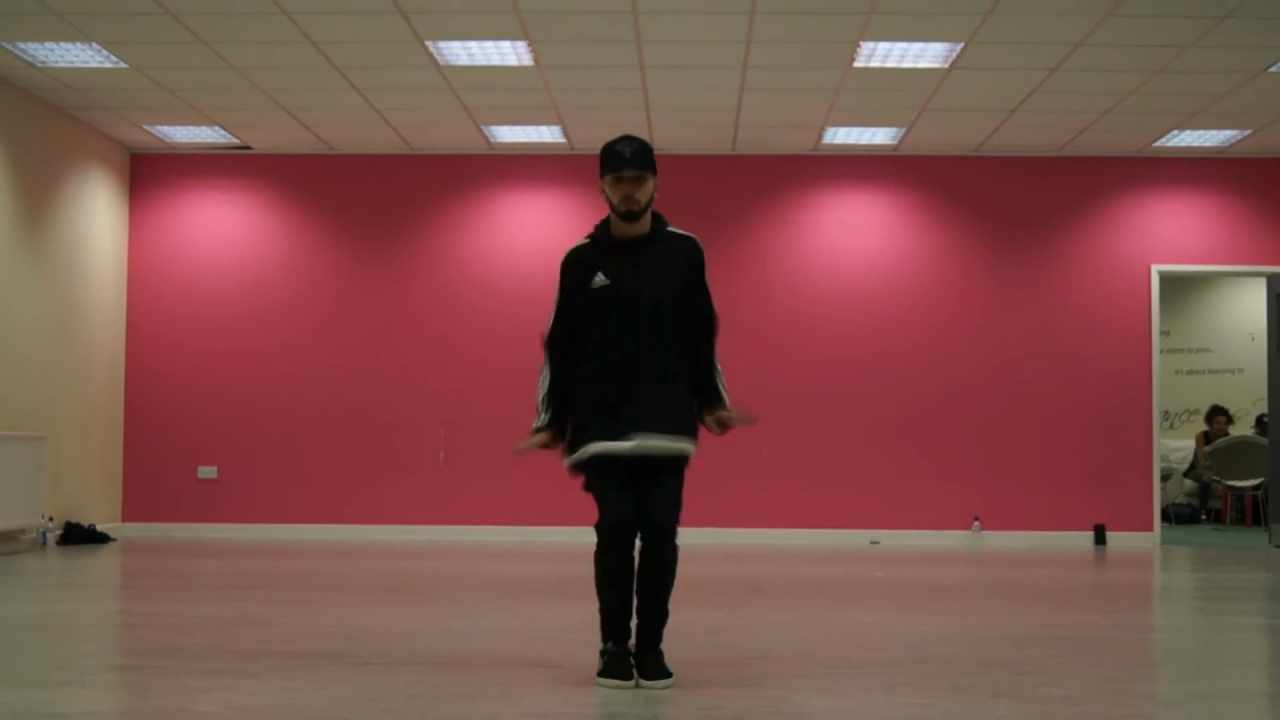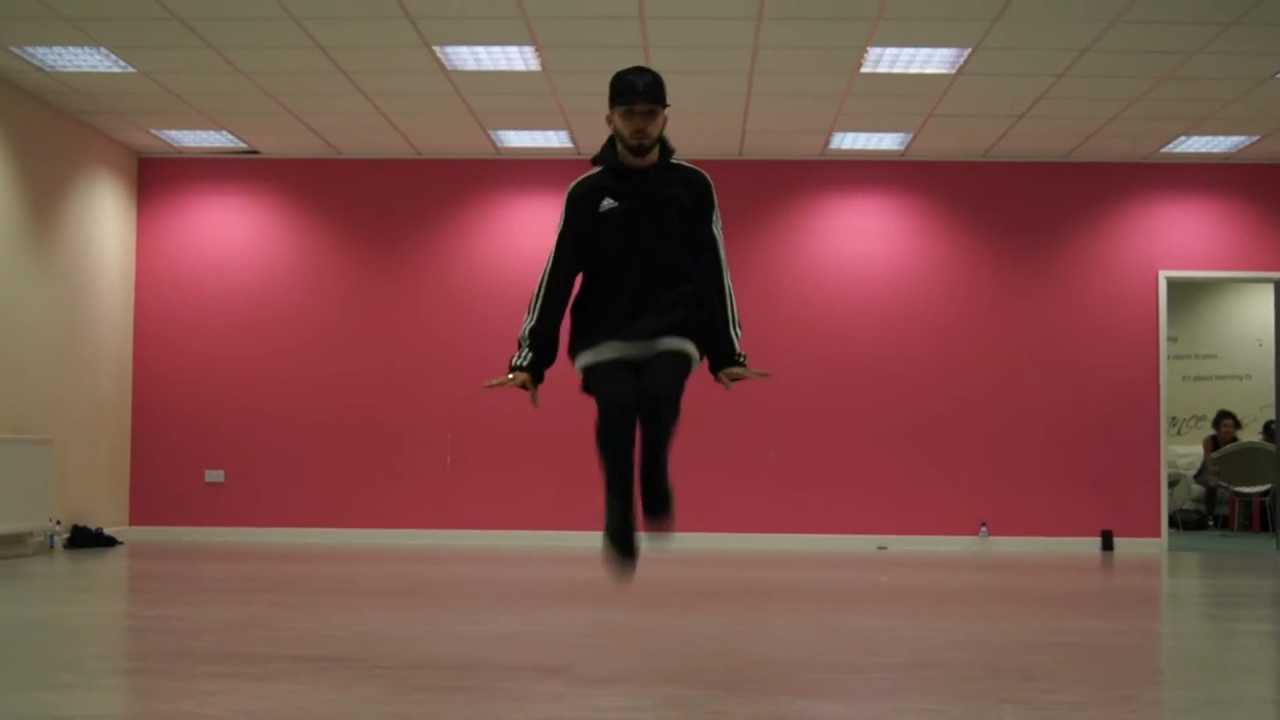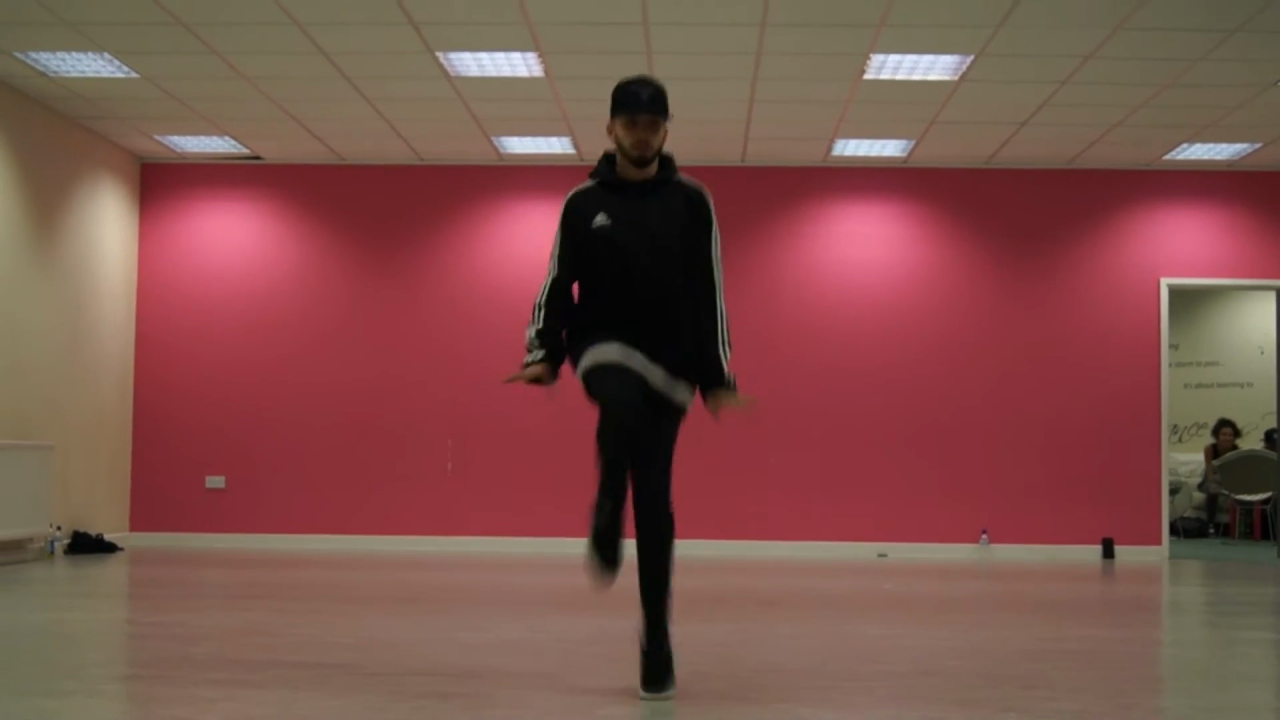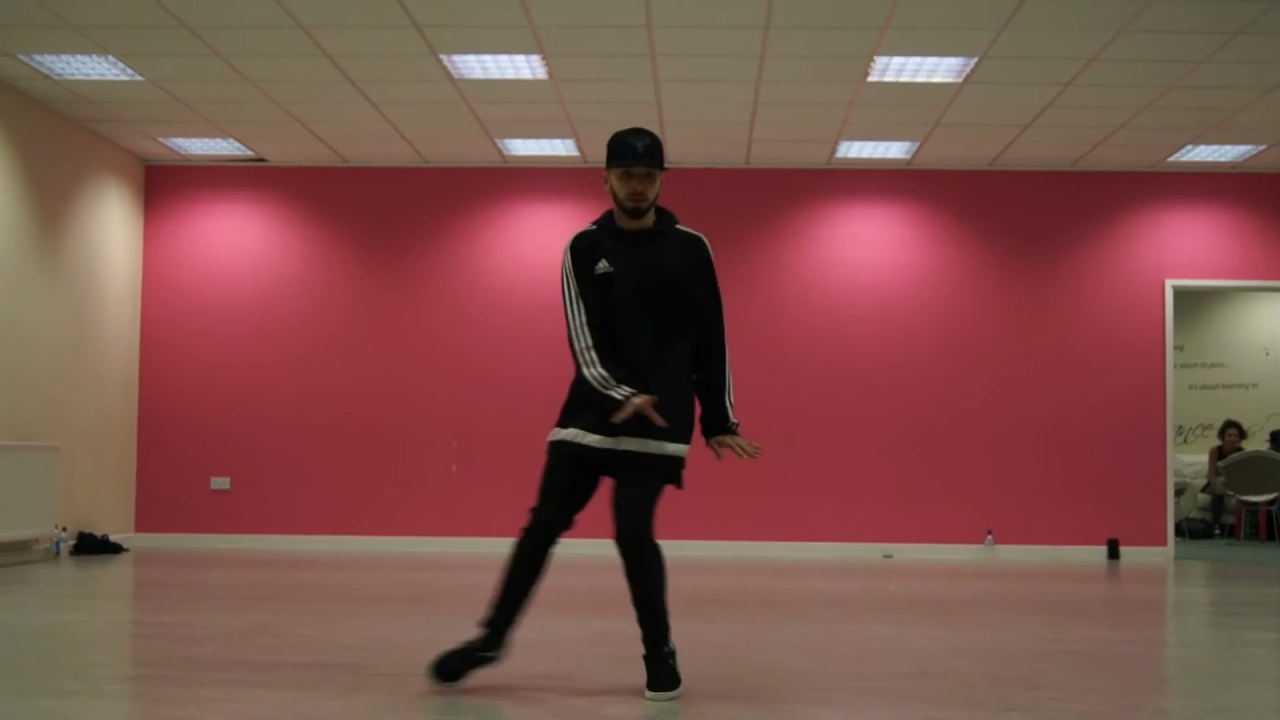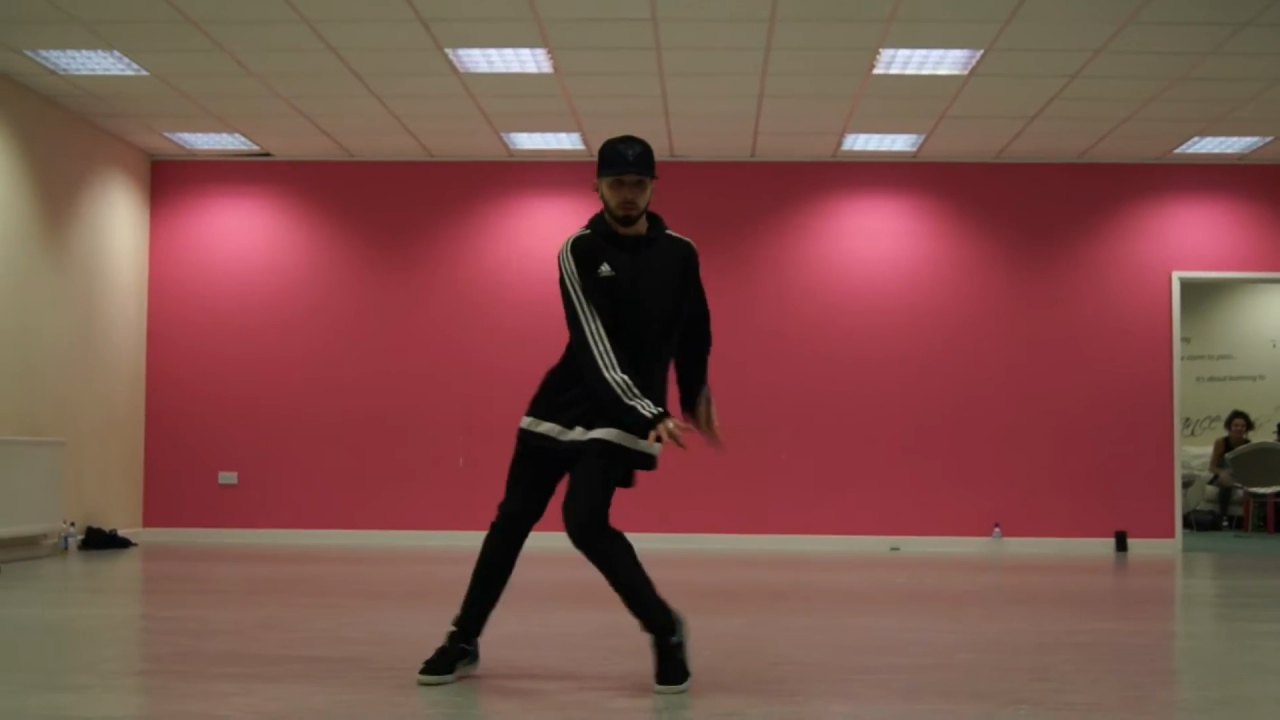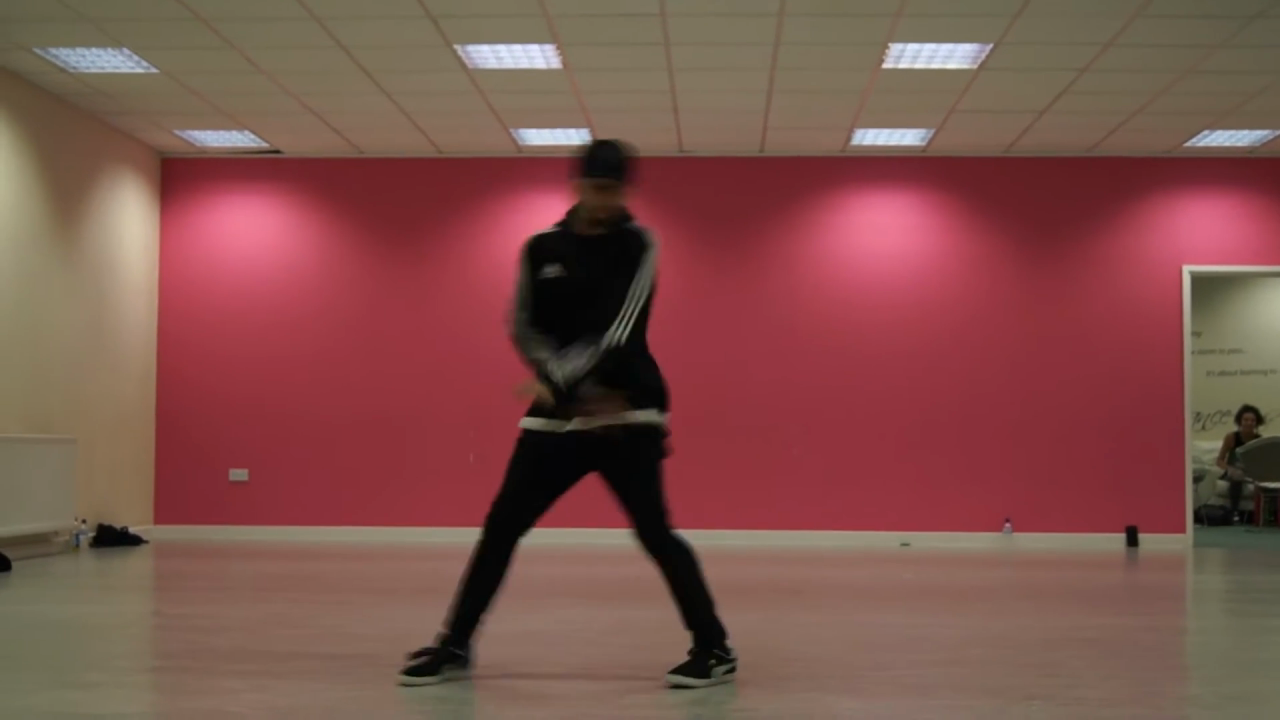
dt=0.2s
person 1, frame 1
left shoulder: (683, 252)
right shoulder: (580, 260)
left elbow: (702, 336)
right elbow: (560, 347)
left wrist: (714, 403)
right wrist: (550, 423)
left hip: (667, 422)
right hip: (600, 424)
left knee: (659, 531)
right knee: (617, 528)
left ankle: (650, 646)
right ankle: (614, 647)
person 1, frame 2
left shoulder: (692, 183)
right shoulder: (587, 191)
left elbow: (713, 273)
right elbow: (558, 275)
left wrist: (727, 353)
right wrist: (531, 359)
left hip: (671, 335)
right hip: (606, 340)
left knee: (658, 394)
right knee: (616, 405)
left ankle: (654, 490)
right ankle: (620, 519)
person 1, frame 3
left shoulder: (691, 201)
right shoulder: (584, 201)
left elbow: (708, 294)
right elbow: (559, 282)
left wrist: (716, 380)
right wrist: (543, 353)
left hip: (666, 367)
right hip: (605, 351)
left knee: (653, 496)
right knee: (621, 402)
left ankle: (655, 638)
right ankle: (607, 522)
person 1, frame 4
left shoulder: (690, 250)
right shoulder: (584, 249)
left elbow: (710, 339)
right elbow: (583, 335)
left wrist: (719, 422)
right wrist: (619, 395)
left hip: (656, 423)
right hip: (590, 411)
left knee: (633, 533)
right knee: (545, 525)
left ankle: (659, 655)
right ankle: (490, 639)
person 1, frame 5
left shoulder: (679, 254)
right shoulder: (578, 251)
left elbow: (695, 334)
right elbow: (596, 341)
left wrist: (696, 398)
right wrist: (650, 412)
left hip: (621, 421)
right hip: (558, 406)
left knee: (584, 522)
right knee: (511, 522)
left ankle: (666, 633)
right ankle: (463, 642)
person 1, frame 6
left shoulder: (638, 245)
right shoulder: (542, 250)
left elbow: (619, 333)
right elbow: (525, 329)
left wrist: (558, 379)
right wrist: (572, 384)
left hip: (625, 414)
right hip: (557, 412)
left knee: (652, 529)
right knee: (504, 521)
left ankle: (714, 646)
right ankle: (455, 645)
